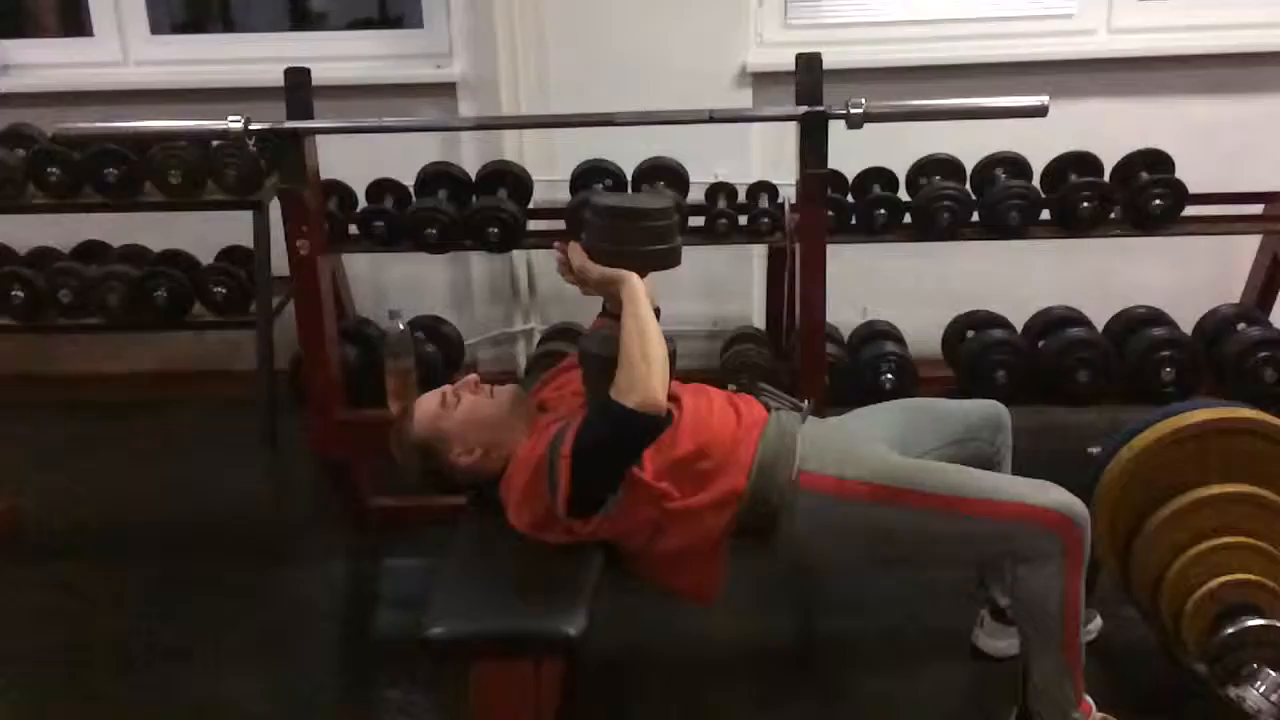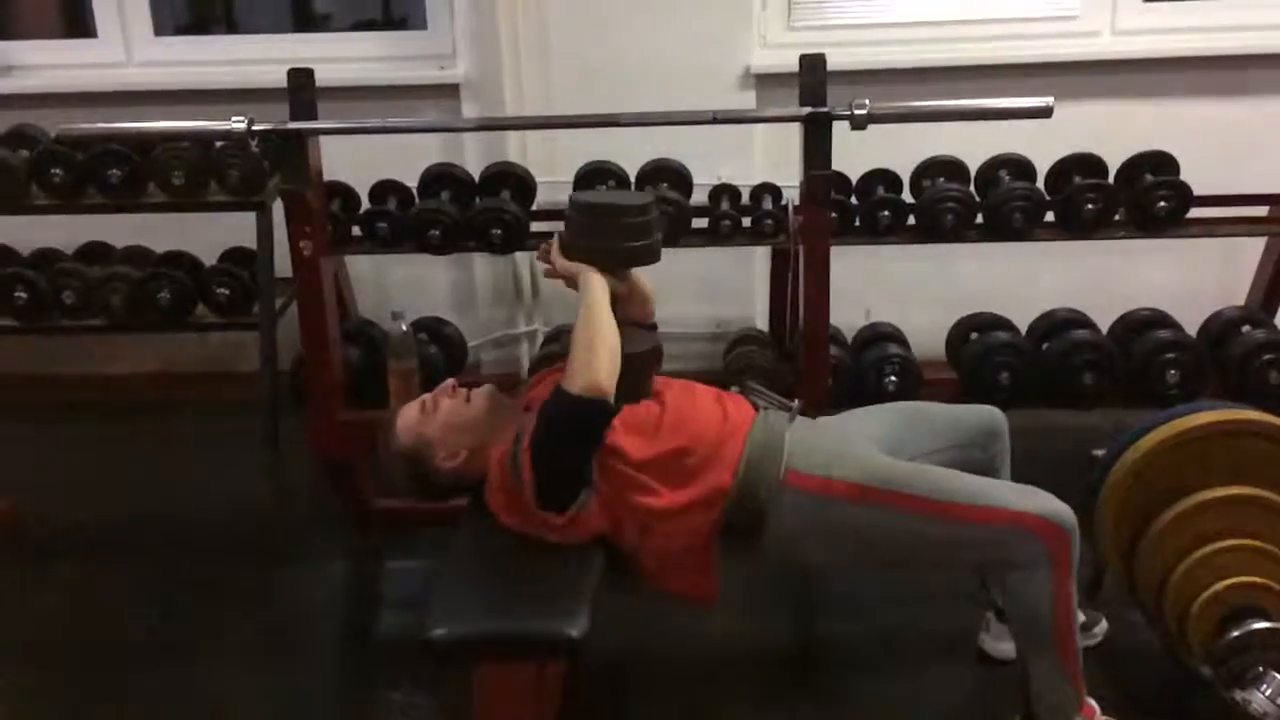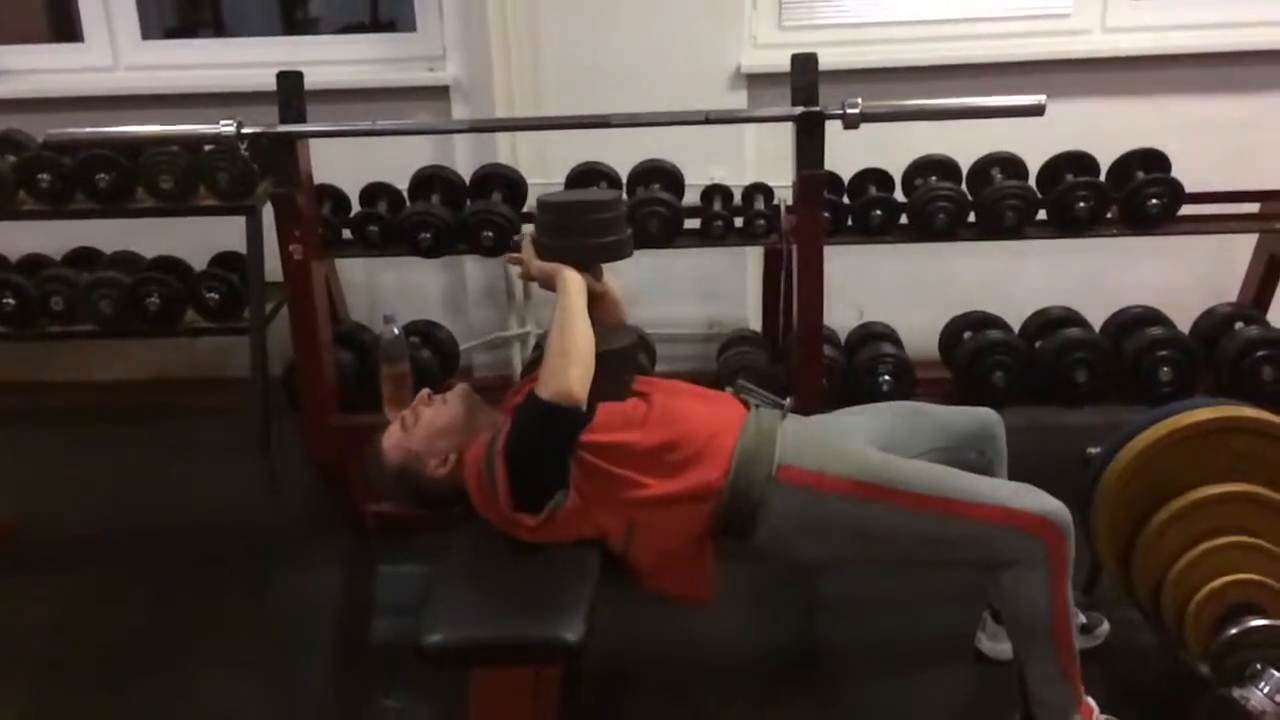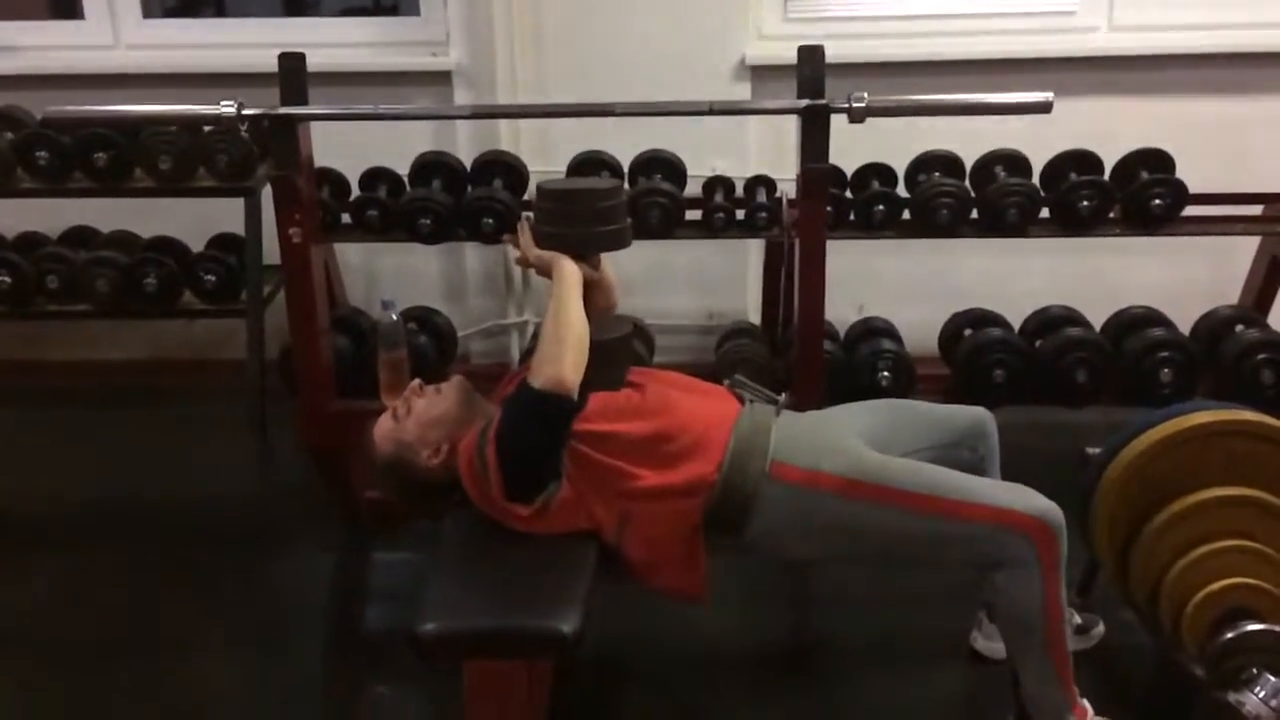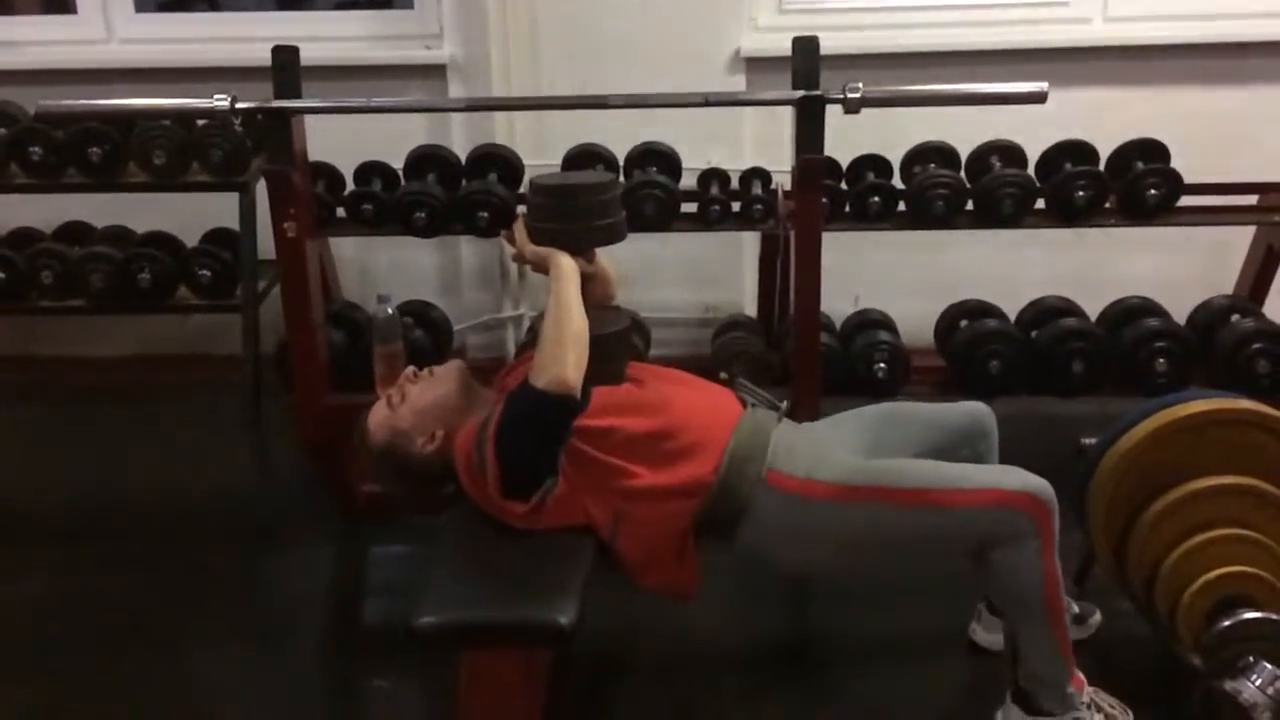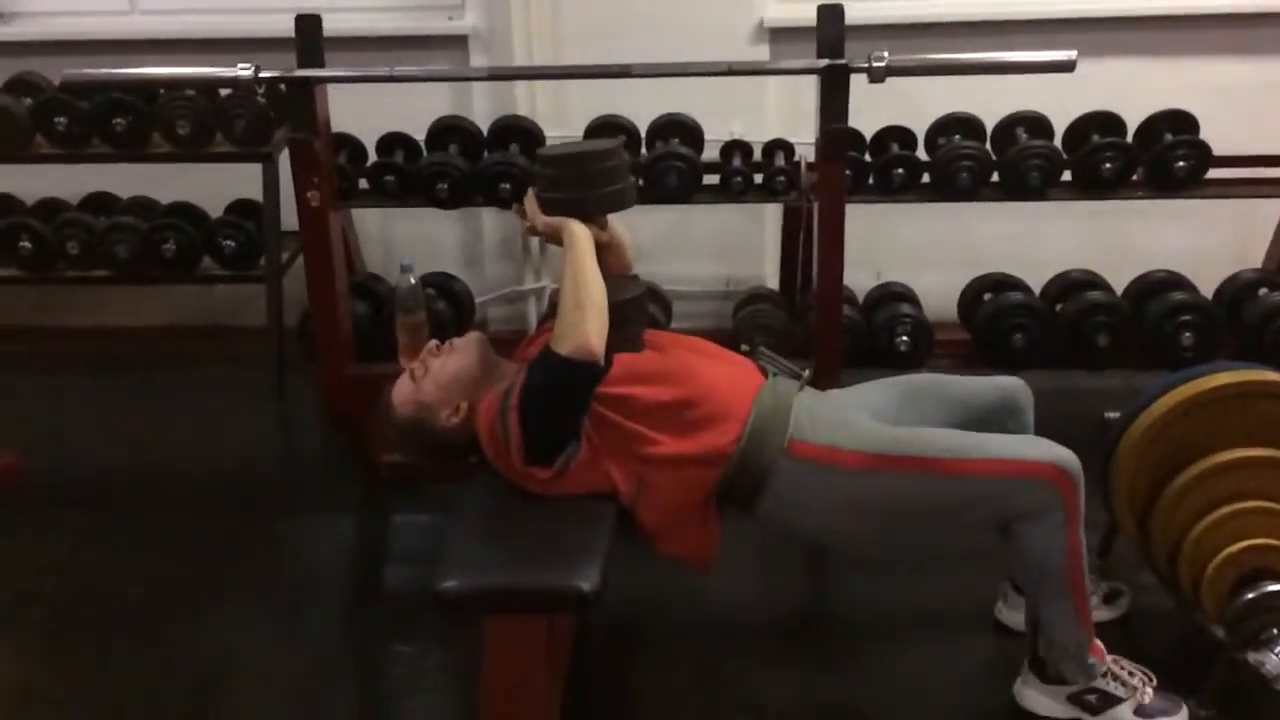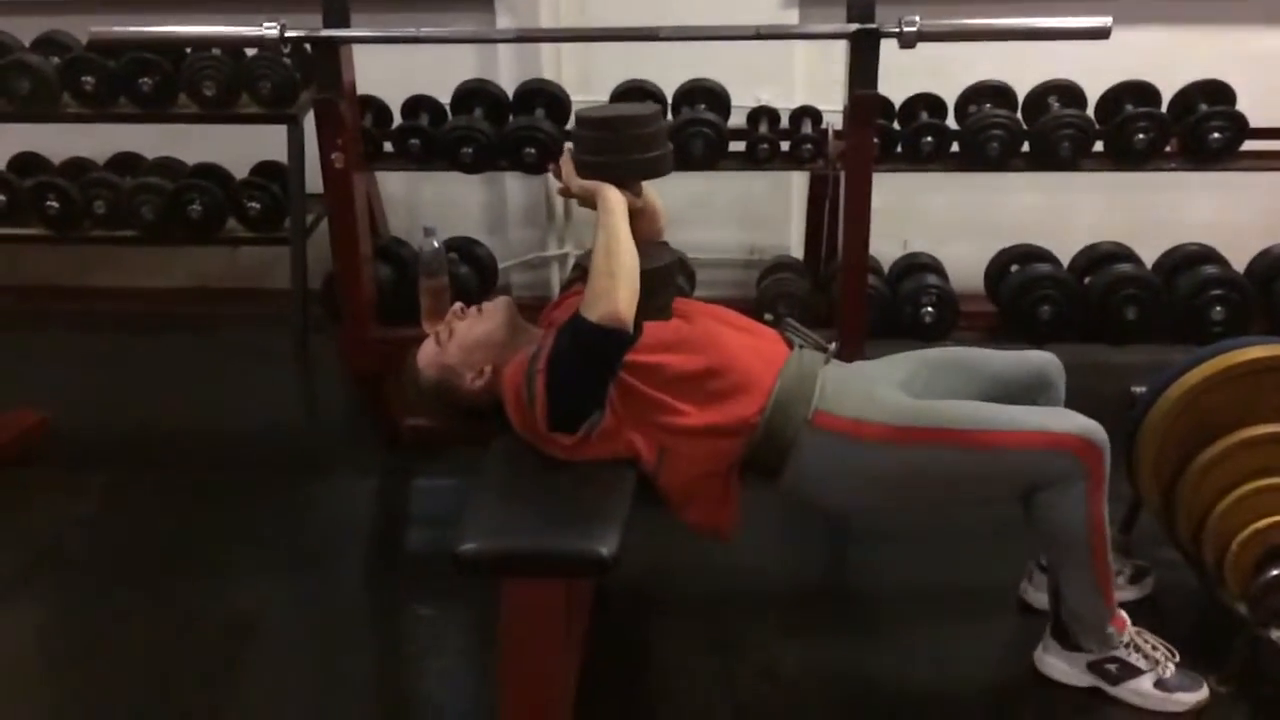
dt=0.5s
person 1, frame 1
left shoulder: (543, 406)
right shoulder: (544, 477)
left elbow: (622, 358)
right elbow: (641, 408)
left wrist: (609, 283)
right wrist: (628, 287)
left hip: (788, 435)
right hip: (796, 486)
left knee: (988, 423)
right knee: (1059, 520)
left ankle: (1010, 602)
person 1, frame 2
left shoulder: (531, 409)
right shoulder: (524, 472)
left elbow: (635, 341)
right elbow: (593, 392)
left wrist: (615, 275)
right wrist: (591, 282)
left hip: (780, 435)
right hip: (783, 487)
left knee: (984, 428)
right knee: (1046, 526)
left ankle: (1019, 611)
person 1, frame 3
left shoulder: (514, 416)
right shoulder: (506, 471)
left elbow: (608, 345)
right elbow: (566, 397)
left wrist: (585, 280)
right wrist: (566, 280)
left hip: (771, 435)
right hip: (777, 485)
left knee: (978, 431)
right knee: (1042, 524)
left ankle: (1017, 614)
person 1, frame 4
left shoulder: (506, 407)
right shoulder: (496, 458)
left elbow: (599, 330)
right elbow: (558, 383)
left wrist: (585, 268)
right wrist: (562, 271)
left hip: (766, 429)
right hip: (769, 482)
left knee: (971, 429)
right knee: (1034, 525)
left ankle: (1017, 612)
person 1, frame 5
left shoulder: (506, 394)
right shoulder: (495, 453)
left elbow: (599, 325)
right elbow: (560, 385)
left wrist: (580, 261)
right wrist: (559, 264)
left hip: (770, 439)
right hip: (769, 492)
left knee: (970, 425)
right knee: (1026, 501)
left ankle: (1009, 605)
person 1, frame 6
left shoulder: (524, 366)
right shoulder: (515, 422)
left elbow: (615, 294)
right elbow: (583, 354)
left wrist: (593, 227)
right wrist: (570, 235)
left hip: (795, 408)
right hip: (787, 461)
left knee: (1005, 399)
right knee: (1052, 474)
left ankle: (1042, 586)
person 1, frame 7
left shoulder: (551, 327)
right shoulder: (542, 387)
left elbow: (648, 252)
right elbow: (613, 321)
left wrist: (624, 191)
right wrist: (607, 201)
left hip: (817, 379)
right hip: (815, 433)
left knee: (1038, 375)
right knee: (1077, 446)
left ankle: (1064, 567)
right ankle: (1087, 639)
